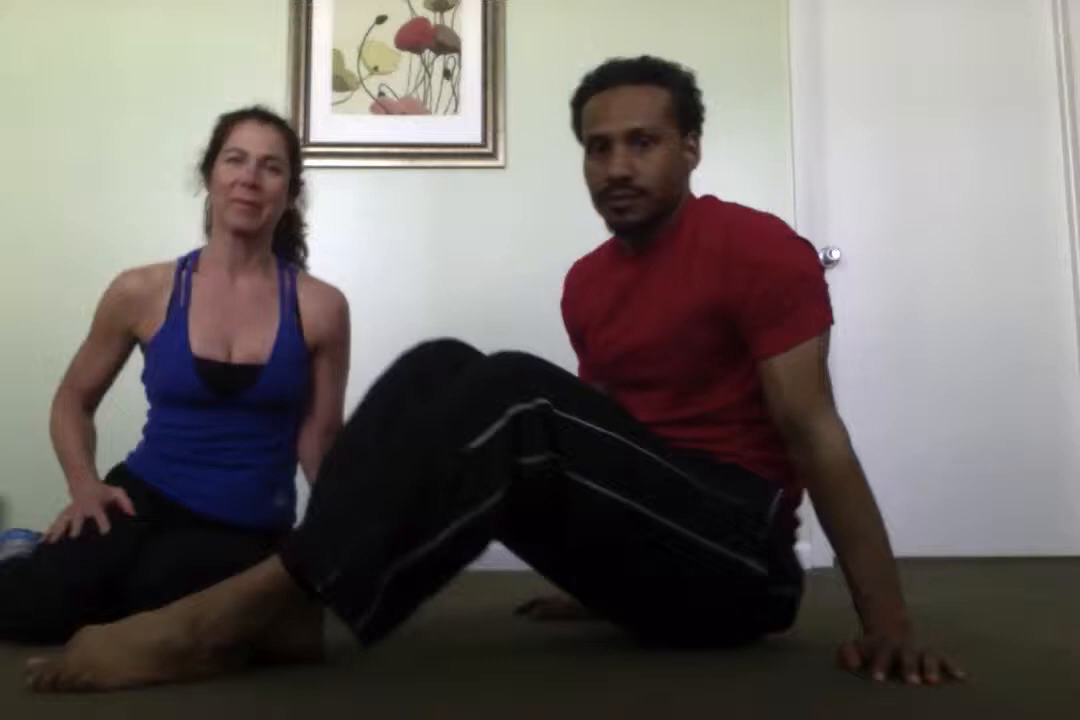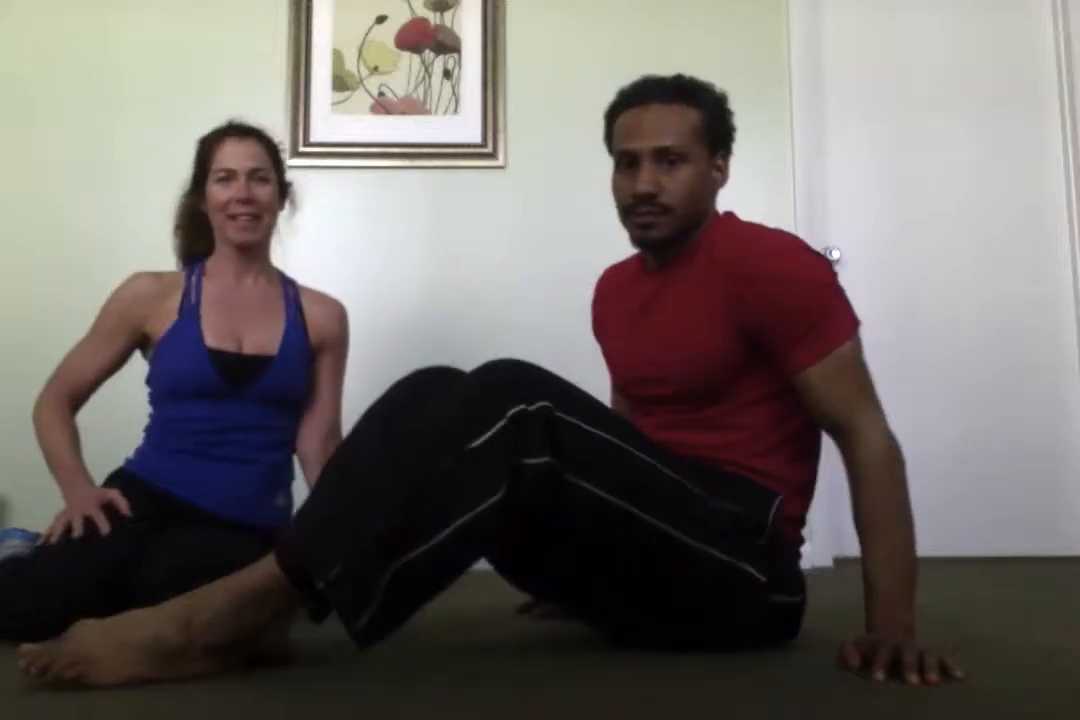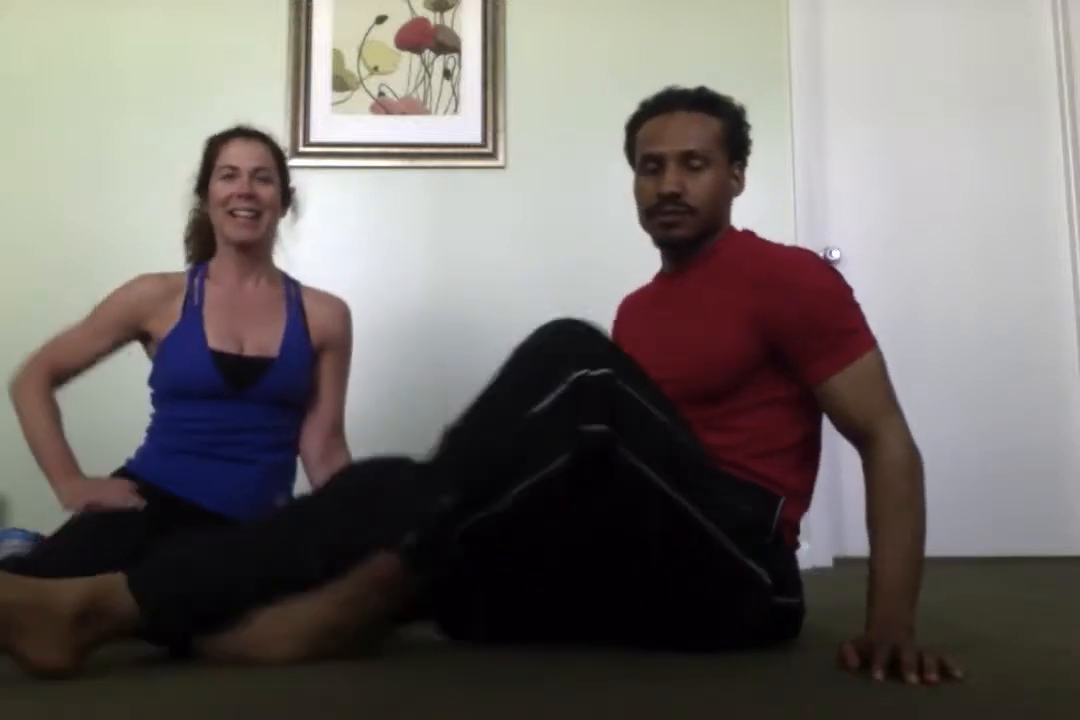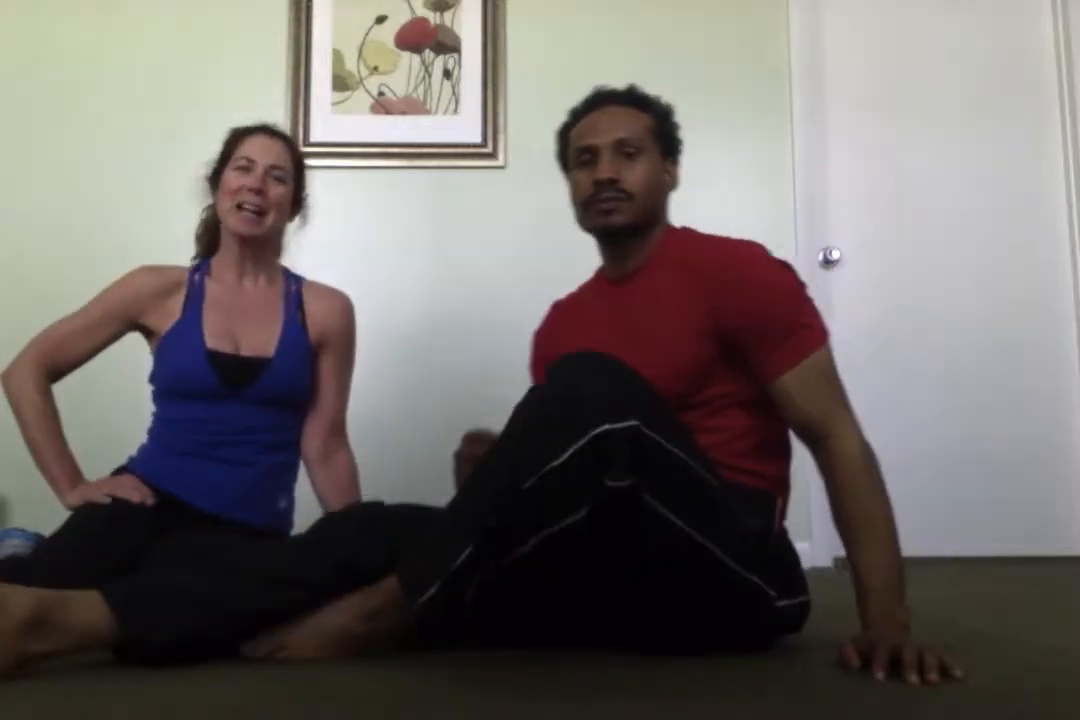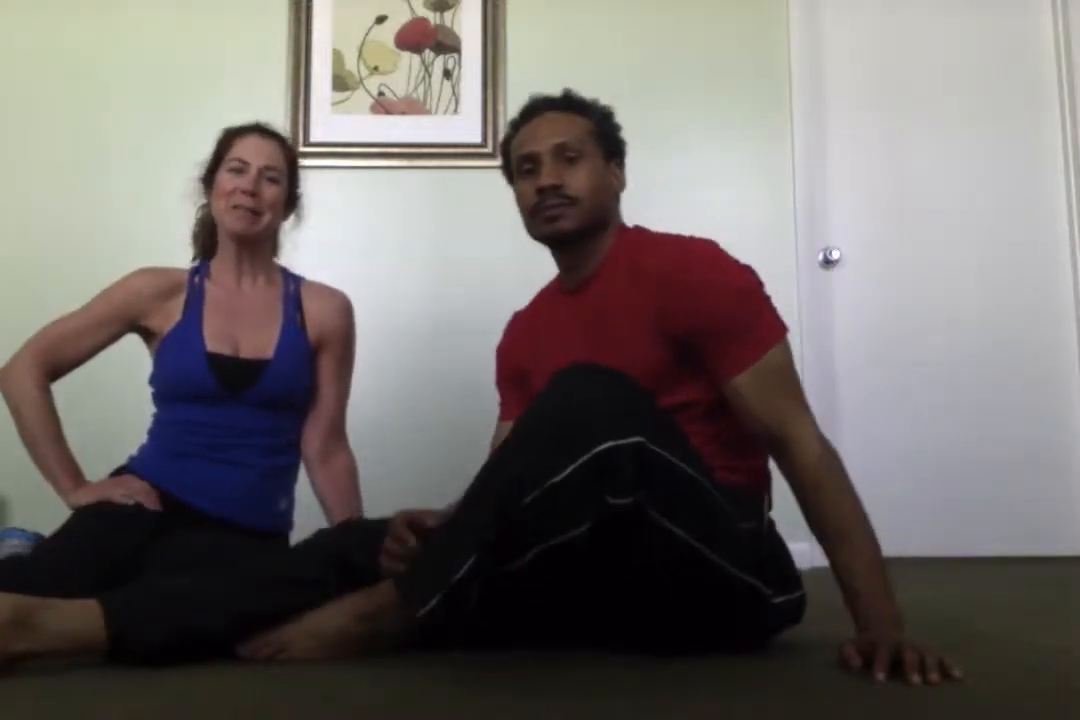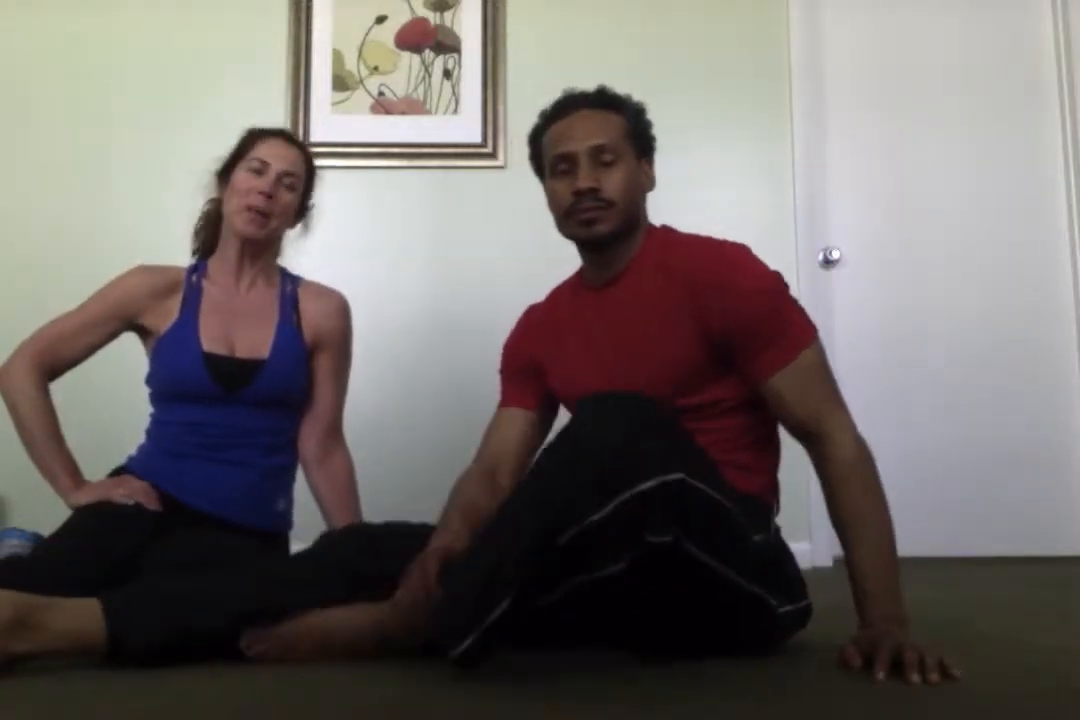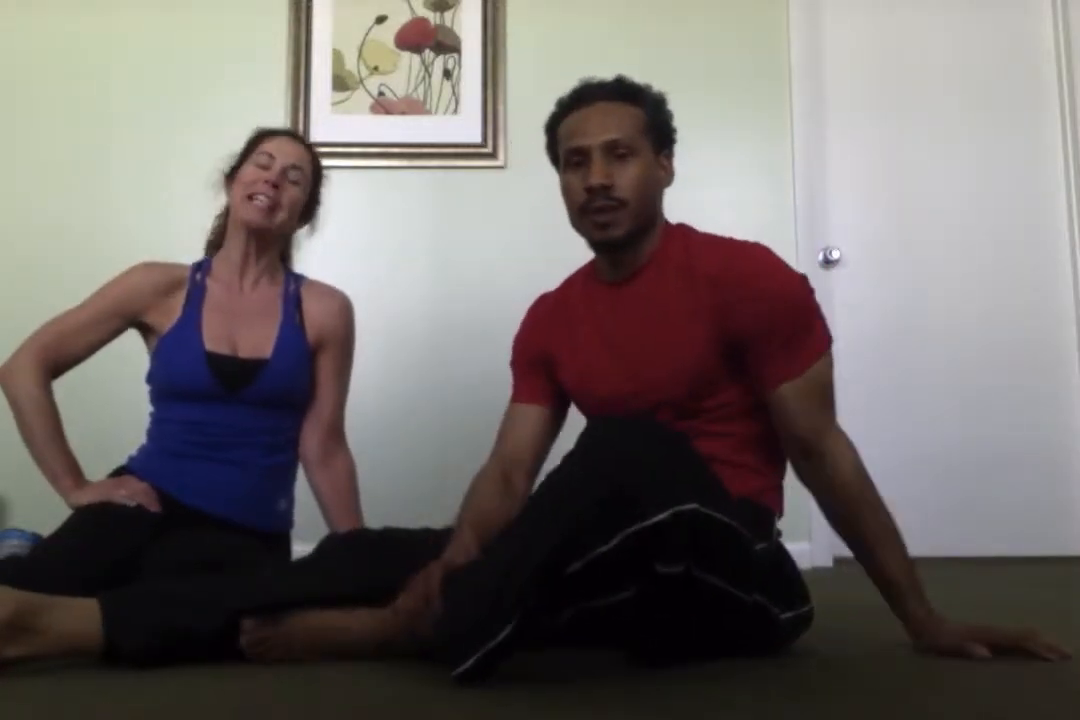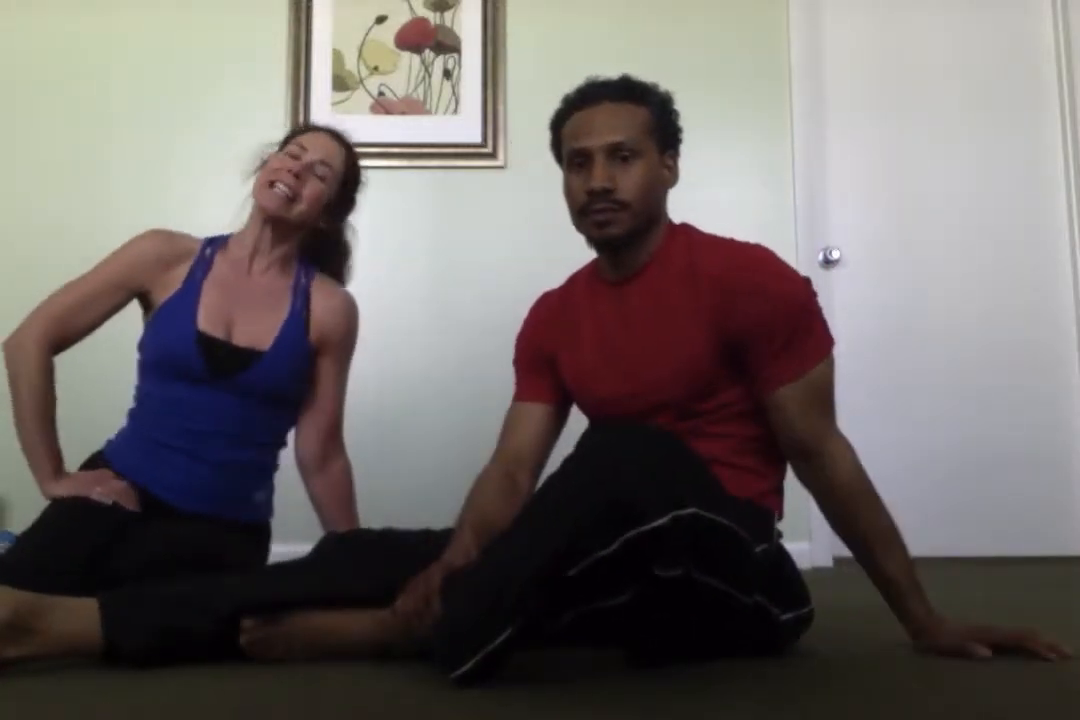
dt=0.5s
person 1, frame 1
left shoulder: (755, 249)
right shoulder: (585, 281)
left elbow: (812, 433)
left wrist: (887, 623)
right wrist: (584, 573)
left hip: (731, 560)
right hip: (635, 557)
left knee: (516, 394)
right knee: (439, 369)
left ankle: (233, 615)
right ankle: (299, 599)
person 1, frame 2
left shoulder: (771, 267)
right shoulder: (613, 291)
left elbow: (865, 435)
left wrist: (891, 622)
right wrist: (572, 566)
left hip: (735, 569)
right hip: (637, 565)
left knee: (515, 400)
right knee: (439, 398)
left ankle: (224, 614)
right ankle: (272, 604)
person 1, frame 3
left shoulder: (789, 280)
right shoulder: (635, 313)
left elbow: (887, 441)
left wrist: (891, 621)
right wrist: (520, 455)
left hip: (734, 571)
right hip: (628, 567)
left knee: (568, 354)
right knee: (391, 485)
left ankle: (357, 598)
right ankle: (95, 606)
person 1, frame 4
left shoulder: (737, 274)
right shoulder: (562, 322)
left elbow: (839, 441)
right elbow: (578, 480)
left wrist: (886, 620)
right wrist: (501, 478)
left hip: (732, 572)
right hip: (614, 570)
left knee: (592, 390)
right knee: (374, 529)
left ankle: (386, 611)
person 1, frame 5
left shoulder: (693, 273)
right shoulder: (526, 334)
left elbow: (798, 442)
right elbow: (516, 484)
left wrist: (880, 622)
right wrist: (441, 534)
left hip: (723, 570)
right hip: (604, 570)
left knee: (590, 400)
right knee: (368, 543)
left ankle: (389, 614)
person 1, frame 6
left shoulder: (720, 275)
right shoulder: (540, 329)
left elbow: (834, 438)
right elbow: (493, 477)
left wrist: (884, 622)
right wrist: (440, 554)
left hip: (733, 574)
right hip: (612, 576)
left knee: (620, 427)
right knee: (373, 548)
left ankle: (404, 627)
person 1, frame 7
left shoulder: (746, 278)
right shoulder: (550, 321)
left elbow: (822, 453)
right elbow: (508, 474)
left wrist: (925, 621)
right wrist: (450, 563)
left hip: (738, 571)
right hip: (620, 573)
left knee: (632, 447)
right knee: (375, 554)
left ankle: (408, 633)
person 1, frame 8
left shoulder: (748, 280)
right shoulder: (553, 319)
left elbow: (820, 453)
right elbow: (511, 474)
left wrist: (924, 623)
right wrist: (452, 564)
left hip: (735, 572)
right hip: (617, 570)
left knee: (630, 451)
right knee: (375, 553)
left ankle: (411, 635)
person 2, frame 1
left shoulder: (320, 307)
right shoulder: (140, 293)
left elbow: (319, 441)
right elbow: (72, 401)
right wrist: (85, 486)
left hip: (248, 529)
right hip: (146, 500)
person 2, frame 2
left shoulder: (320, 316)
right shoulder: (151, 296)
left elbow: (319, 446)
right elbow: (55, 402)
right wrist: (78, 490)
left hip: (246, 528)
right hip: (146, 500)
person 2, frame 3
left shoulder: (323, 315)
right shoulder: (157, 297)
left elbow: (324, 447)
right wrist: (70, 482)
left hip: (247, 526)
right hip: (150, 499)
person 2, frame 4
left shoulder: (325, 310)
right shoulder: (159, 291)
left elbow: (325, 447)
right wrist: (72, 486)
left hip: (249, 530)
right hip: (150, 499)
person 2, frame 5
left shoulder: (324, 311)
right shoulder: (158, 293)
left elbow: (324, 449)
right wrist: (75, 488)
left hip: (249, 532)
right hip: (150, 502)
person 2, frame 6
left shoulder: (321, 310)
right shoulder: (157, 290)
left elbow: (322, 449)
right wrist: (74, 488)
left hip: (248, 533)
right hip: (148, 504)
person 2, frame 7
left shoulder: (324, 310)
right shoulder: (160, 287)
left elbow: (323, 449)
right wrist: (76, 487)
left hip: (250, 534)
right hip: (149, 504)
person 2, frame 8
left shoulder: (329, 308)
right shoulder: (166, 258)
left elbow: (321, 454)
right wrist: (53, 478)
left hip: (228, 528)
right hip: (123, 493)
